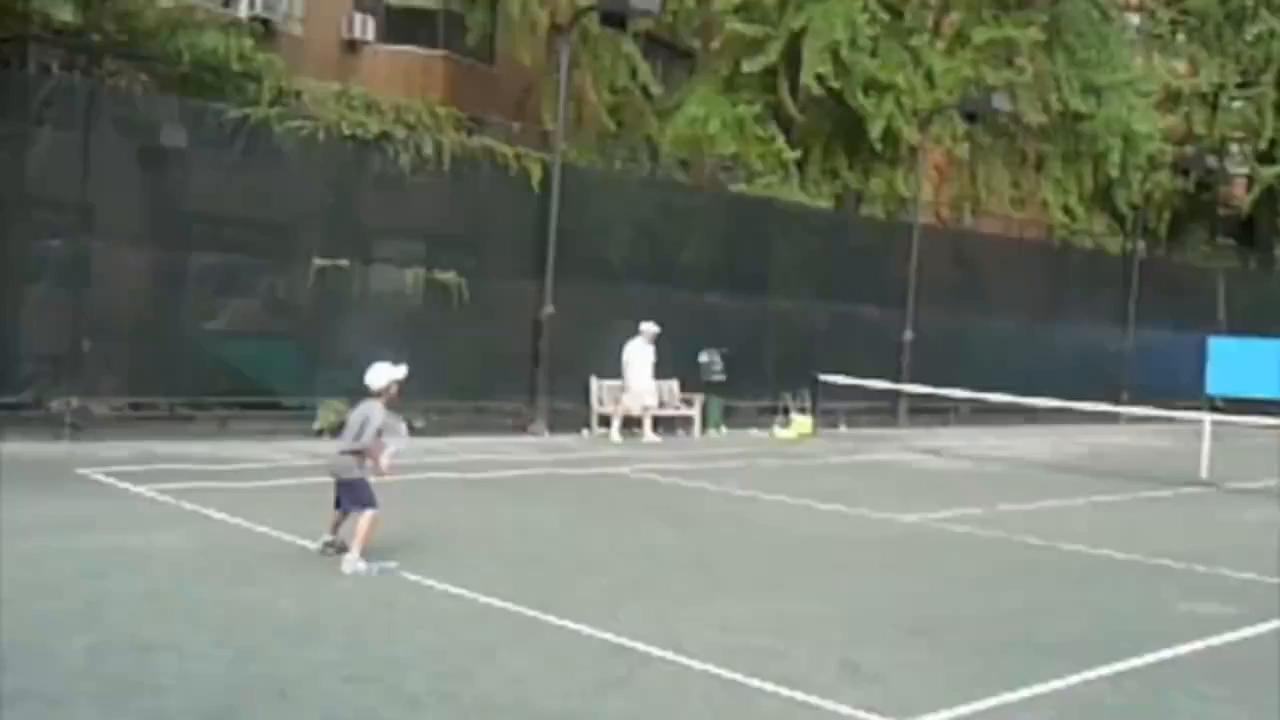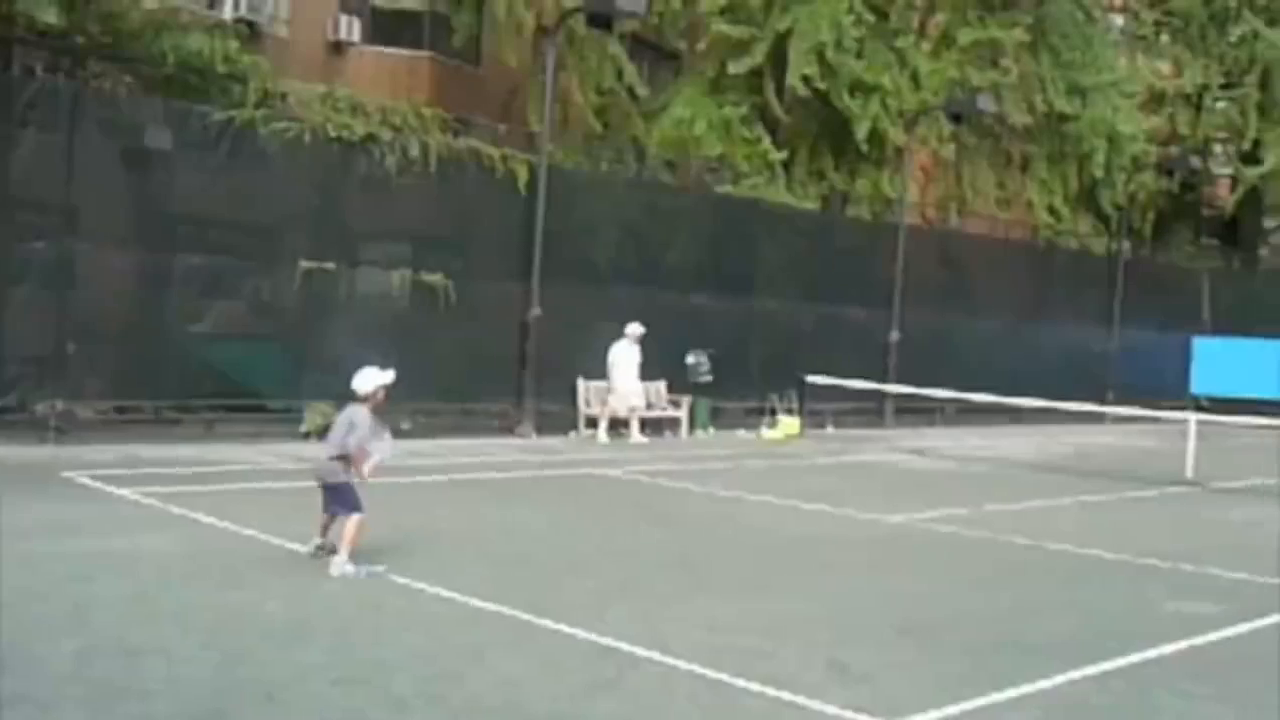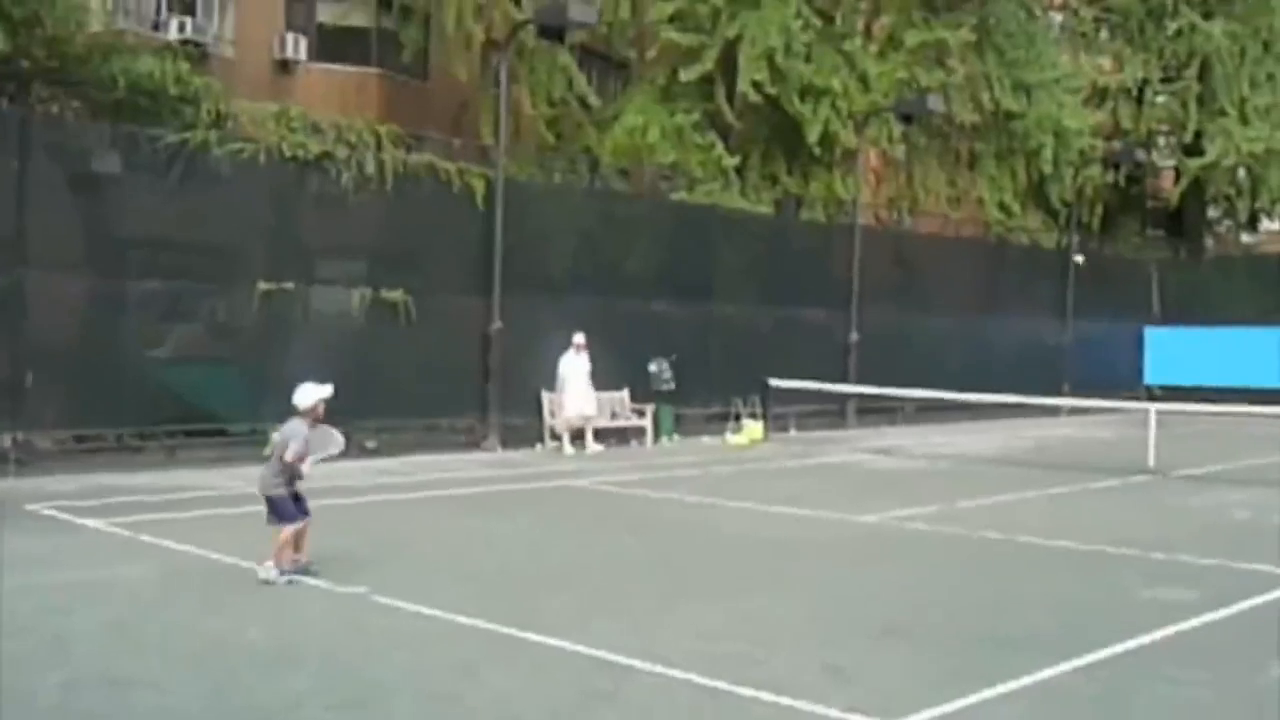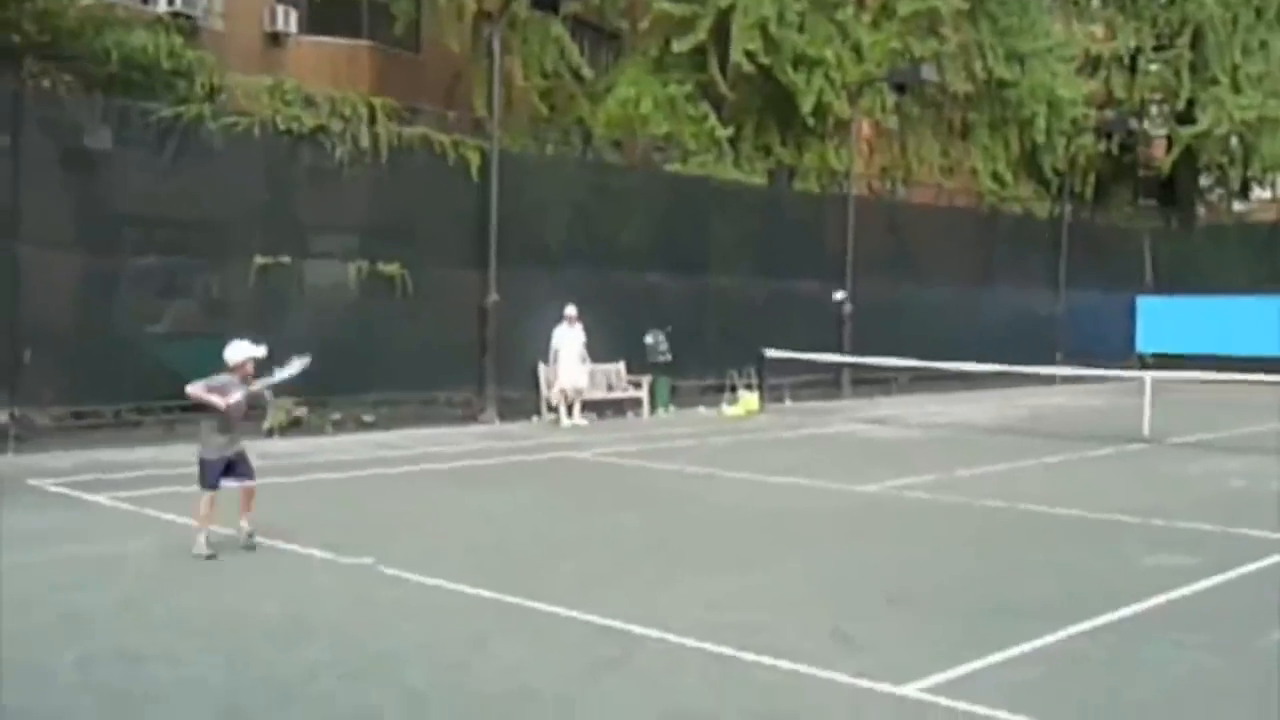
dt=0.4s
person 1, frame 1
left shoulder: (366, 406)
right shoulder: (378, 412)
right elbow: (367, 442)
left wrist: (377, 454)
right wrist: (378, 462)
left hip: (342, 463)
right hip: (350, 467)
left knee: (345, 506)
right knee: (369, 510)
left ankle: (329, 540)
right ankle: (353, 559)
person 1, frame 2
left shoulder: (352, 410)
right shoulder: (364, 419)
right elbow: (351, 447)
left wrist: (363, 460)
right wrist: (361, 468)
left hip: (328, 467)
right hip: (335, 471)
left knee: (334, 510)
right knee: (355, 515)
left ankle: (320, 542)
right ankle: (342, 562)
person 1, frame 3
left shoulder: (295, 424)
right shoulder: (300, 431)
left elbow: (275, 438)
right elbow: (289, 458)
right wrist: (302, 467)
left hip: (284, 483)
right hip: (274, 485)
left knee: (304, 520)
right knee: (293, 525)
left ankle: (297, 561)
right ankle: (269, 567)
person 1, frame 4
left shoulder: (243, 382)
right shoulder: (221, 382)
right elbow: (190, 388)
right wrist: (214, 400)
left hip: (234, 446)
right hip: (213, 449)
left knee: (249, 484)
right knee: (210, 492)
left ankle: (244, 528)
right ankle: (201, 539)
